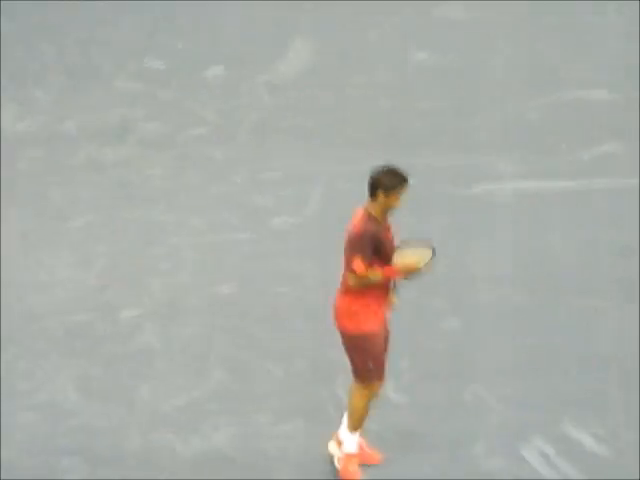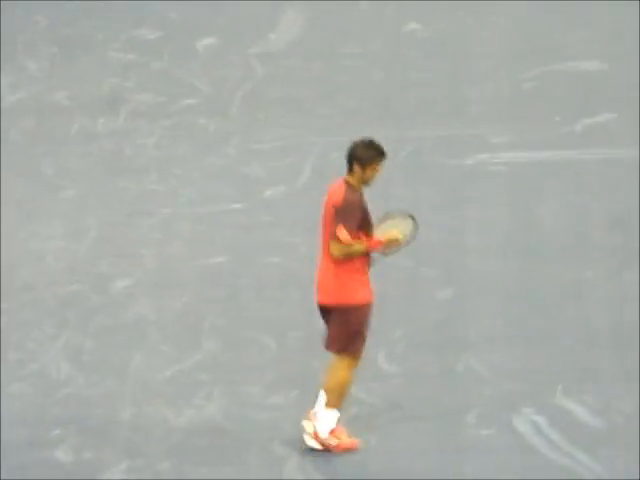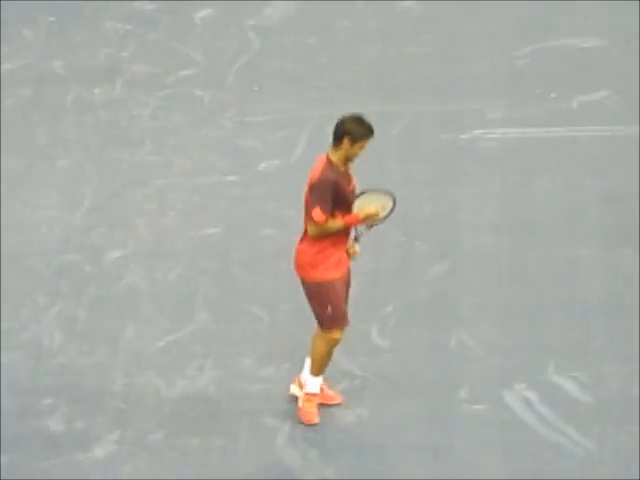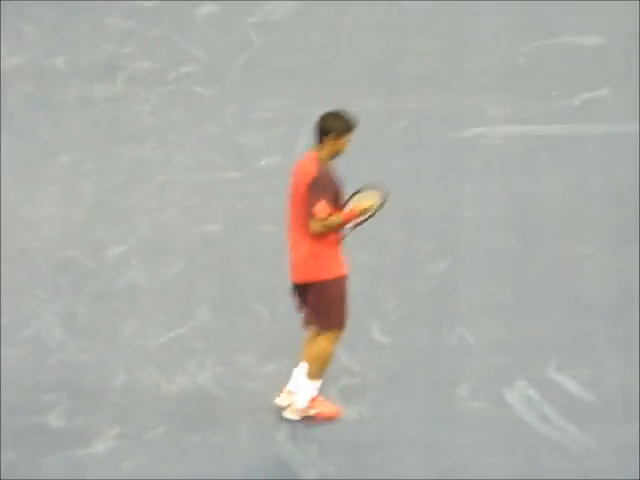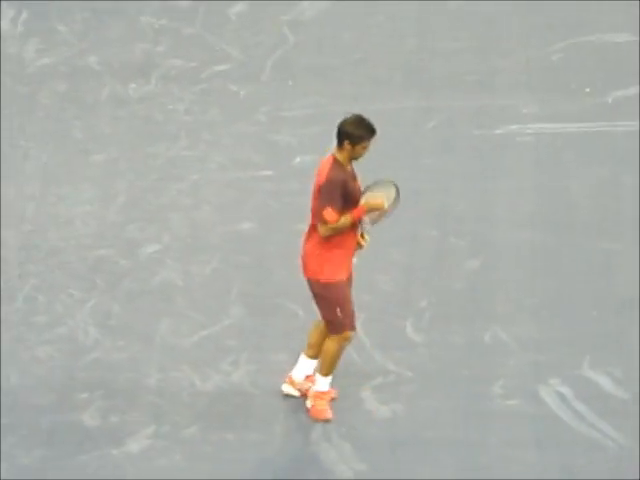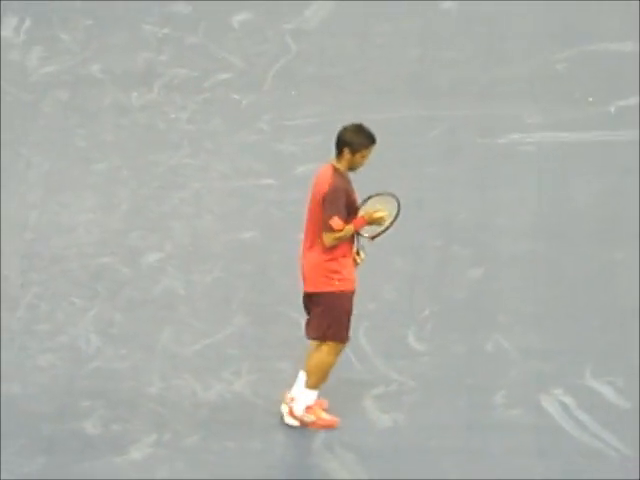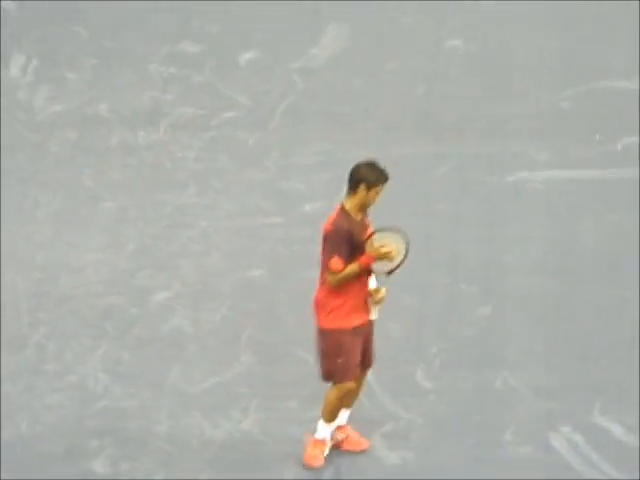
dt=0.4s
person 1, frame 1
left shoulder: (378, 221)
right shoulder: (365, 231)
right elbow: (355, 280)
left wrist: (387, 293)
right wrist: (395, 272)
left hip: (372, 313)
right hip: (359, 315)
left knee: (367, 381)
right knee: (368, 384)
left ankle: (346, 438)
right ankle: (348, 450)
person 1, frame 2
left shoulder: (341, 190)
right shoulder: (351, 201)
right elbow: (339, 250)
left wrist: (369, 246)
right wrist: (377, 243)
left hip: (333, 289)
right hip: (349, 292)
left knee: (344, 355)
right knee: (348, 358)
left ankle: (320, 415)
right ankle: (324, 429)
person 1, frame 3
left shoulder: (341, 168)
right shoulder: (326, 178)
right elbow: (315, 229)
left wrist: (347, 242)
right wrist: (356, 220)
left hip: (334, 260)
right hip: (319, 265)
left knee: (331, 327)
right knee: (333, 333)
left ankle: (307, 381)
right ankle: (310, 390)
person 1, frame 4
left shoulder: (305, 164)
right shoulder: (323, 175)
right elbow: (318, 225)
left wrist: (337, 228)
right wrist: (352, 214)
left hip: (303, 263)
right hip: (323, 266)
left knee: (319, 328)
right knee: (332, 331)
left ankle: (295, 391)
right ankle: (304, 401)
person 1, frame 5
left shoulder: (343, 168)
right shoulder: (333, 178)
right elbow: (325, 228)
left wrist: (356, 232)
right wrist: (363, 211)
left hip: (337, 261)
right hip: (326, 266)
left knee: (331, 323)
right knee: (343, 332)
left ankle: (299, 377)
right ankle: (319, 391)
person 1, frame 6
left shoulder: (330, 175)
right shoulder: (337, 186)
right elbow: (331, 238)
left wrist: (350, 251)
right wrist: (364, 221)
left hip: (318, 272)
right hip: (331, 277)
left knee: (325, 337)
right knee: (333, 343)
left ankle: (298, 394)
right ankle: (301, 407)
person 1, frame 7
left shoulder: (360, 218)
right shoulder: (338, 227)
right elbow: (334, 278)
left wrist: (372, 286)
right wrist: (371, 258)
left hip: (359, 312)
right hip: (336, 316)
left knee: (359, 374)
right knee: (344, 383)
left ankle: (339, 428)
right ankle: (320, 436)
